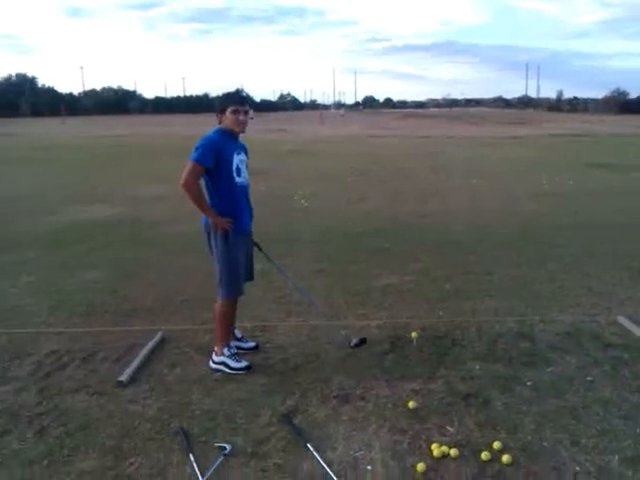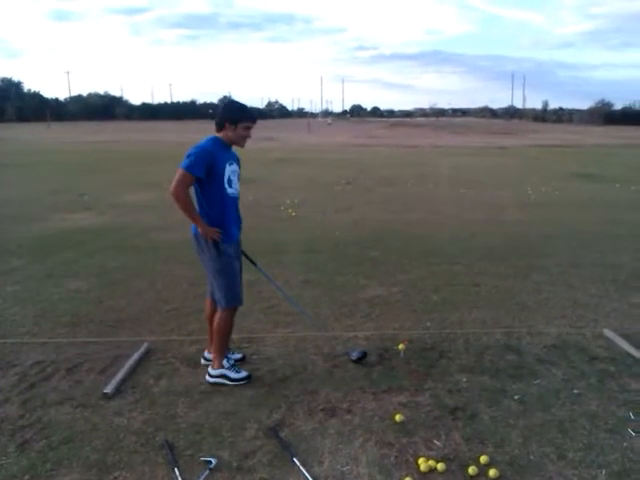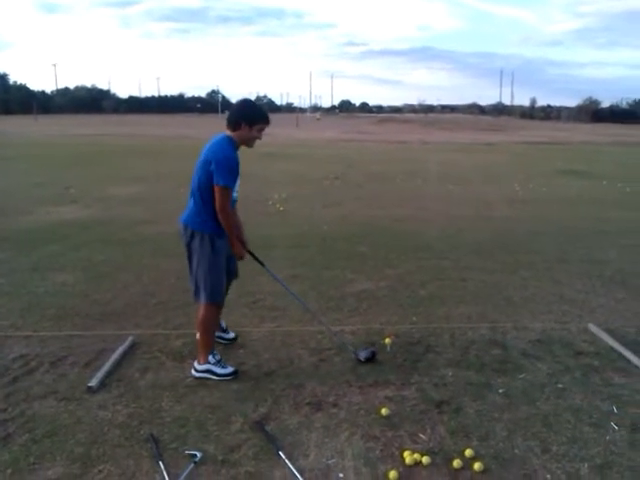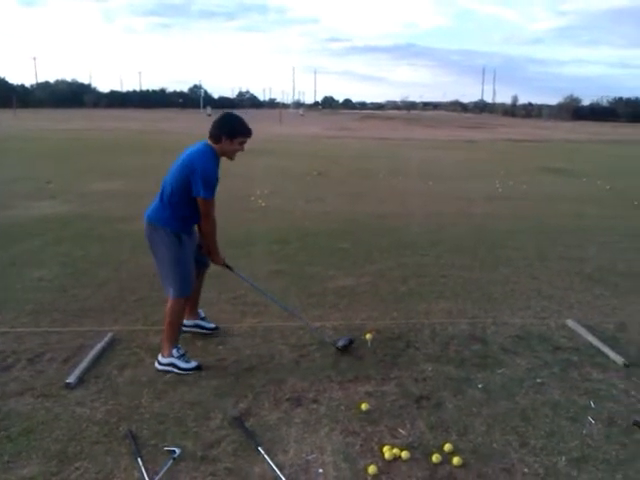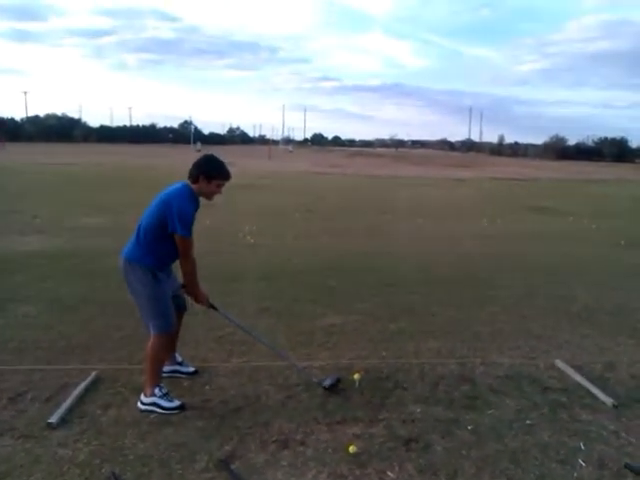
dt=1s
person 1, frame 1
left shoulder: (239, 146)
right shoulder: (212, 142)
right elbow: (188, 181)
right wrist: (212, 216)
left hip: (242, 225)
right hip: (225, 228)
left knee: (236, 286)
right knee: (228, 290)
left ankle: (230, 335)
right ankle: (221, 352)
person 1, frame 2
left shoulder: (231, 156)
right shoulder: (204, 151)
right elbow: (177, 189)
right wrist: (202, 225)
left hip: (228, 236)
right hip: (214, 239)
left knee: (217, 295)
right knee: (229, 301)
left ankle: (214, 349)
right ankle: (218, 366)
person 1, frame 3
left shoulder: (223, 144)
right shoulder: (225, 155)
right elbow: (222, 207)
left wrist: (240, 231)
right wrist: (235, 243)
left hip: (211, 227)
right hip: (204, 230)
left knee: (225, 277)
right knee: (210, 294)
left ankle: (213, 328)
right ankle: (204, 361)
person 1, frame 4
left shoulder: (203, 152)
right shoulder: (205, 165)
left elbow: (202, 212)
right elbow: (208, 217)
left wrist: (205, 243)
right wrist: (214, 251)
left hip: (178, 223)
right hip: (166, 228)
left knee: (198, 265)
right knee: (180, 289)
left ankle: (192, 317)
right ankle: (168, 354)
person 1, frame 5
left shoulder: (184, 193)
right shoulder: (182, 203)
left elbow: (183, 251)
right elbow: (187, 256)
left wrist: (189, 285)
right wrist: (196, 291)
left hip: (157, 263)
right hip: (142, 266)
left knee: (177, 309)
right knee: (162, 327)
left ankle: (170, 362)
right ankle: (150, 393)
